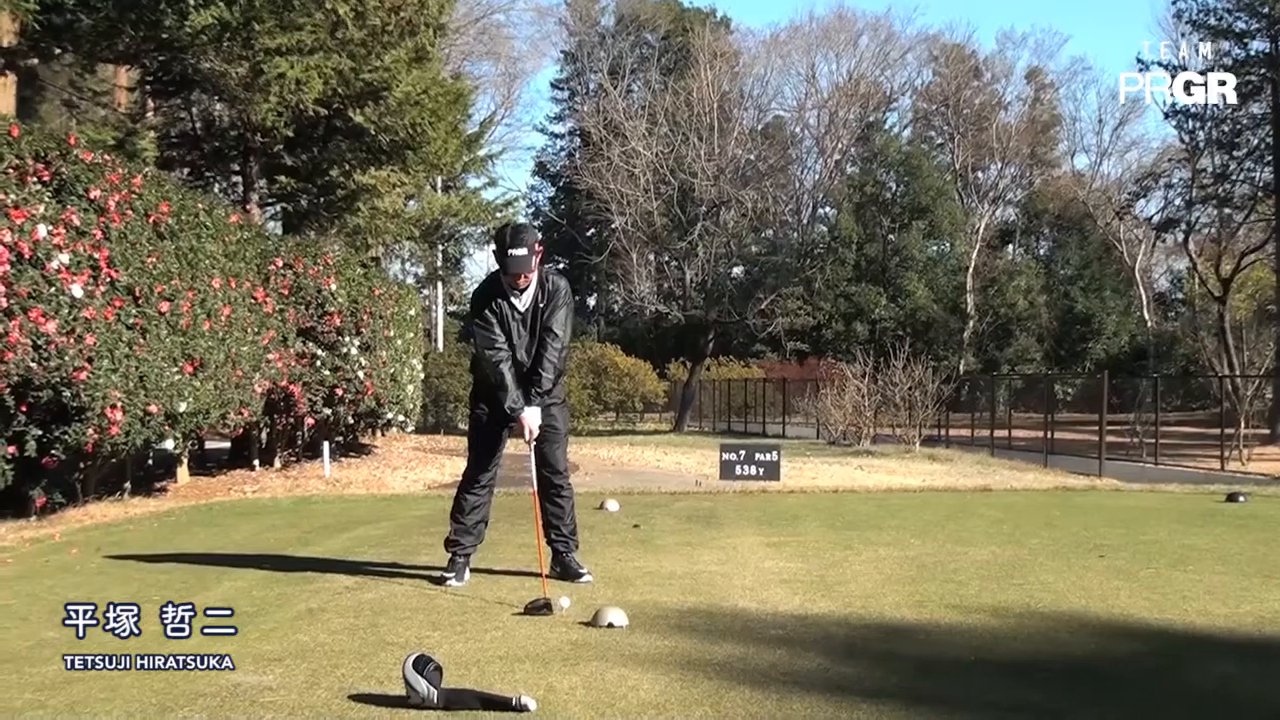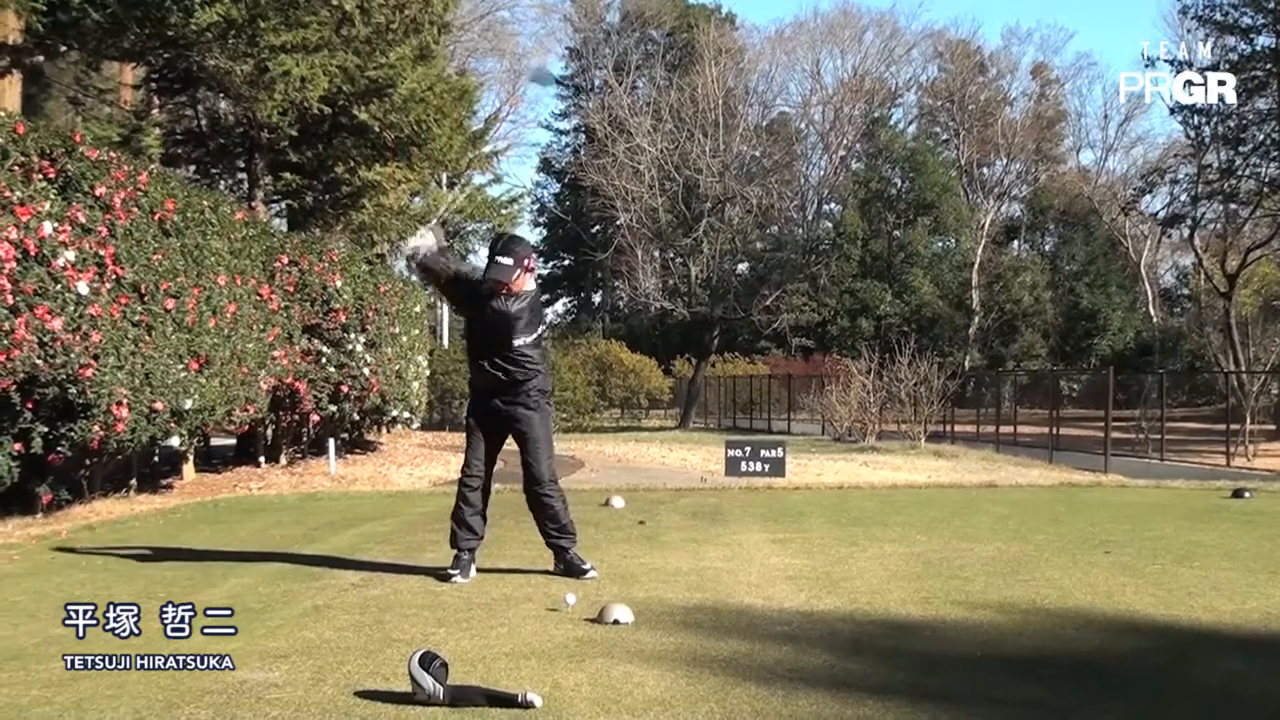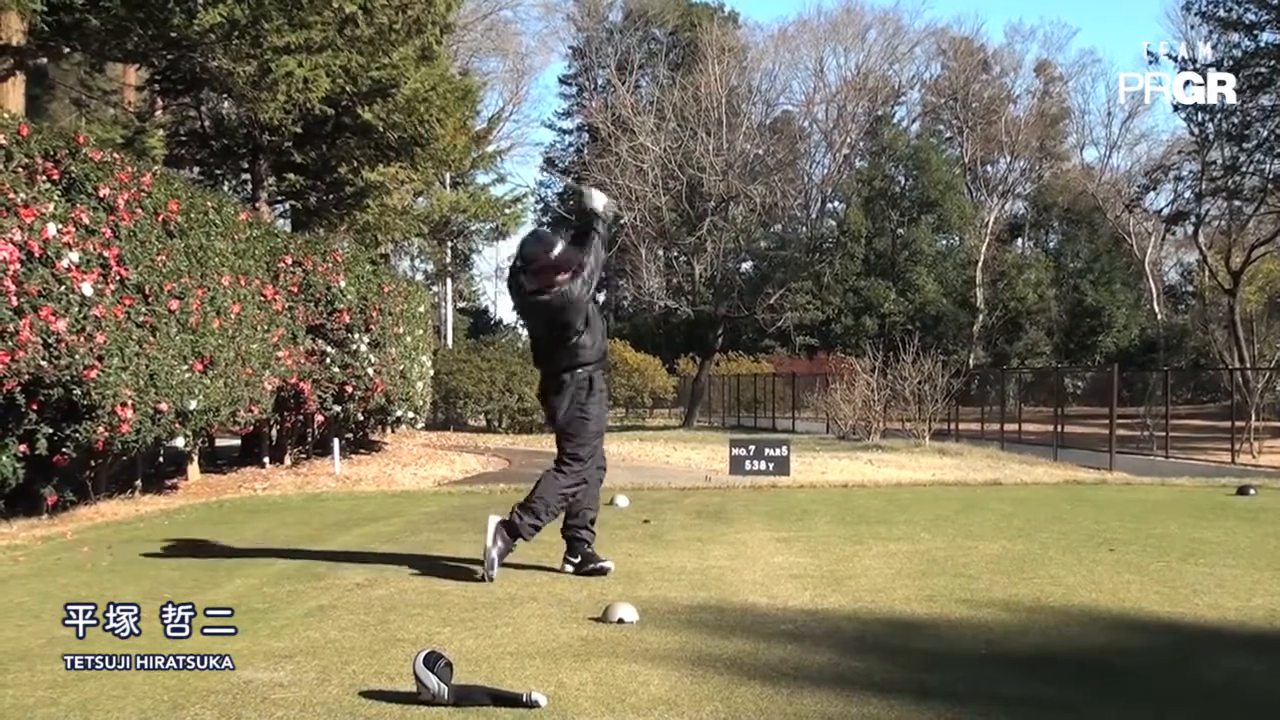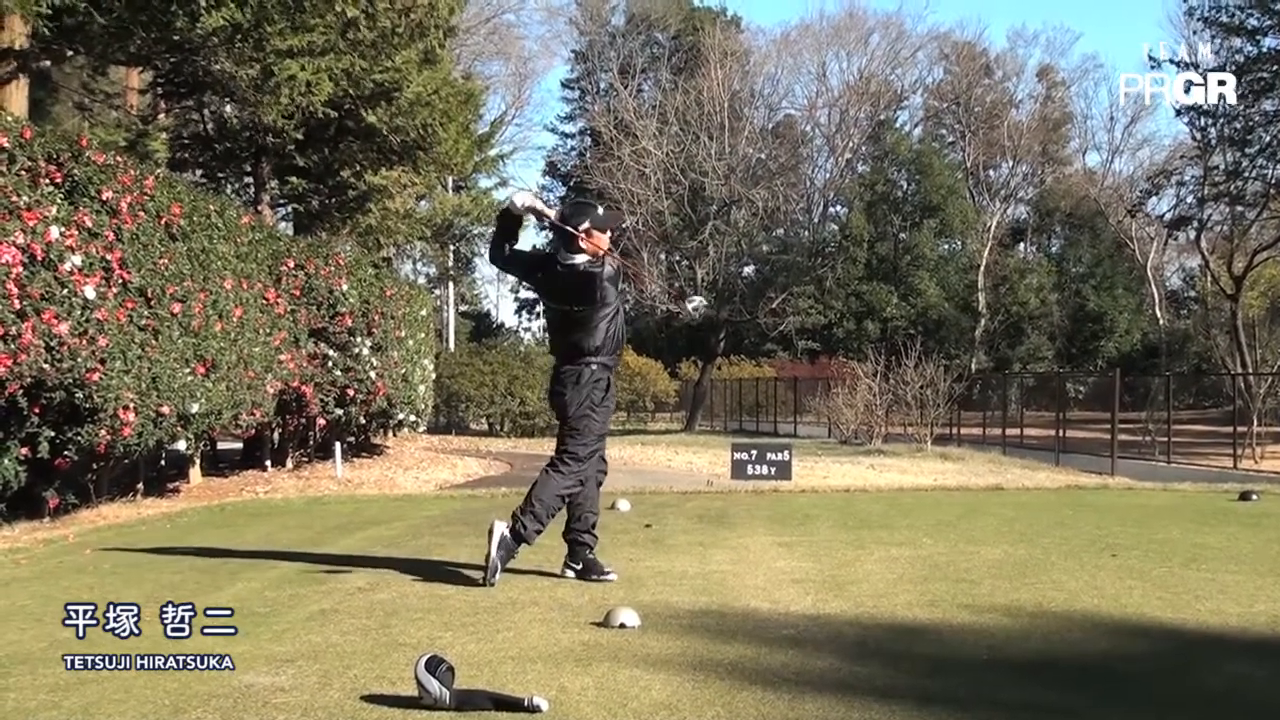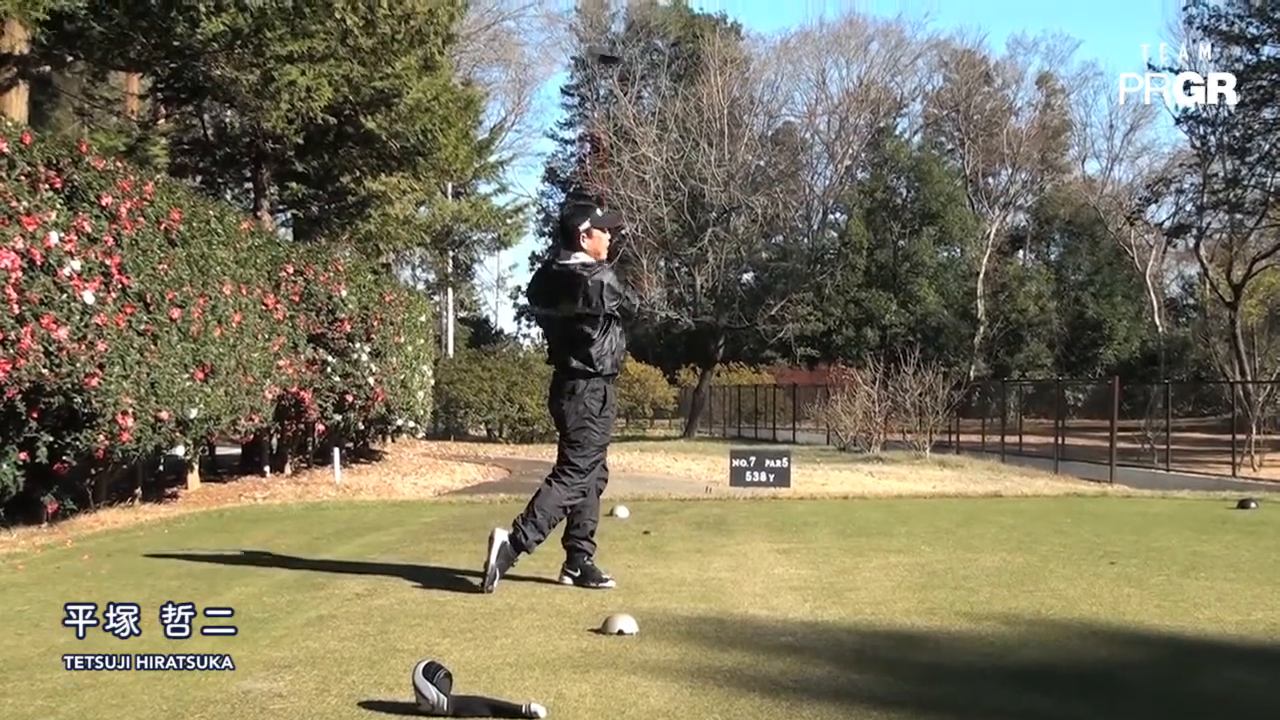
dt=0.7s
person 1, frame 1
left shoulder: (556, 289)
right shoulder: (486, 296)
left elbow: (553, 349)
right elbow: (494, 357)
left wrist: (534, 402)
right wrist: (517, 408)
left hip: (545, 394)
right hip: (495, 395)
left knee: (555, 474)
right knee: (479, 474)
left ankle: (564, 555)
right ankle: (459, 555)
person 1, frame 2
left shoulder: (512, 309)
right shoulder: (503, 291)
left elbow: (460, 292)
right elbow: (463, 280)
left wrist: (426, 257)
right wrist: (433, 252)
left hip: (525, 400)
right hip: (487, 398)
left knee: (541, 479)
right knee: (473, 476)
left ankle: (565, 552)
right ankle: (464, 555)
person 1, frame 3
left shoulder: (525, 274)
right shoulder: (562, 298)
left elbow: (578, 244)
right elbow: (590, 256)
left wrist: (589, 212)
right wrist: (595, 214)
left hip: (583, 376)
right hip: (577, 382)
left knee: (590, 465)
right knee: (575, 465)
left ankle: (579, 549)
right ankle: (510, 531)
person 1, frame 4
left shoulder: (547, 267)
right shoulder: (604, 275)
left elbow: (500, 255)
right elbow: (598, 256)
left wrist: (514, 211)
right wrist: (551, 214)
left hip: (571, 374)
right hip: (590, 379)
left knee: (590, 465)
right knee: (570, 462)
left ankle: (580, 554)
right ankle: (513, 535)
person 1, frame 5
left shoulder: (544, 279)
right shoulder: (599, 280)
right elbow: (627, 308)
left hip: (569, 383)
right hip: (589, 388)
left knee: (590, 475)
right knee: (574, 473)
left ankle: (578, 561)
right ankle: (514, 542)
